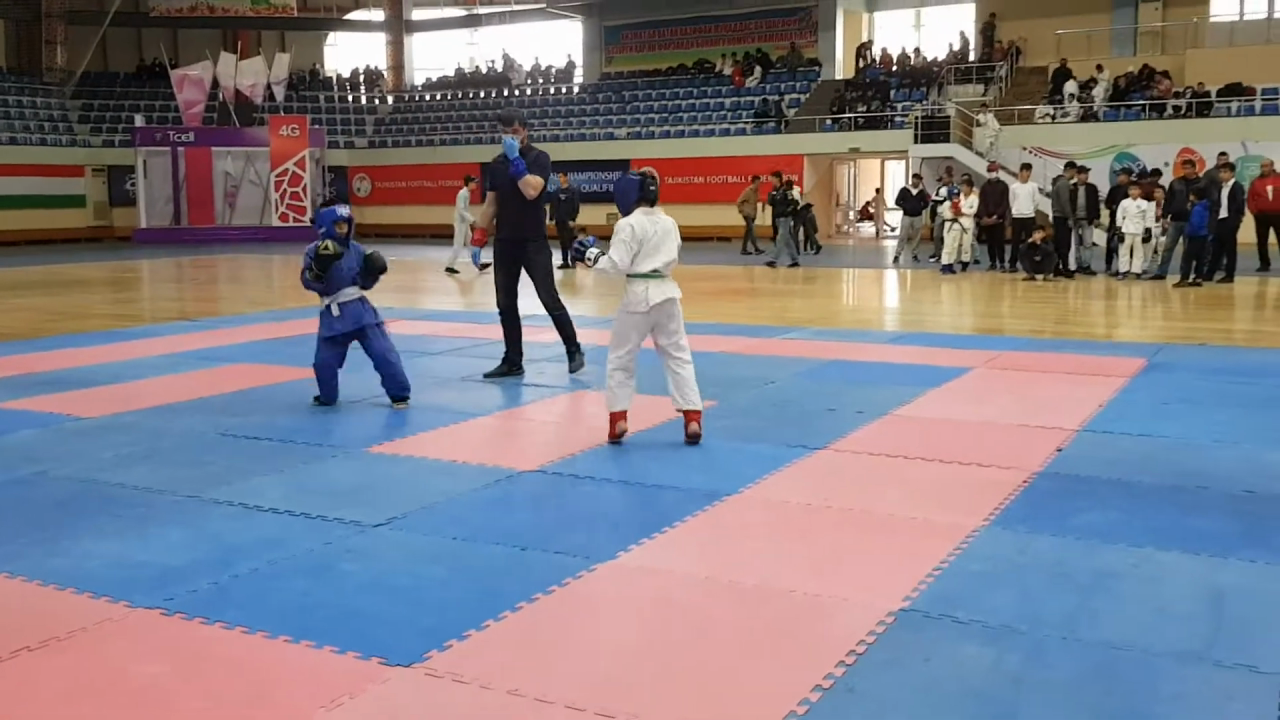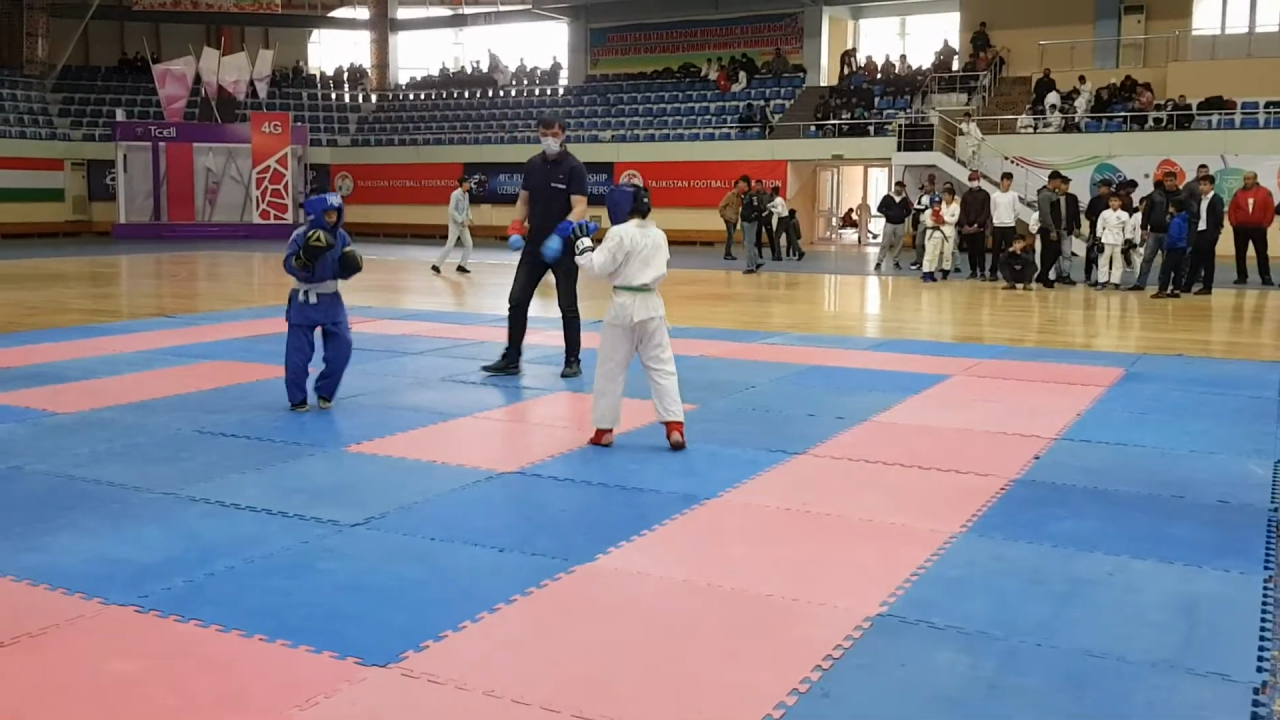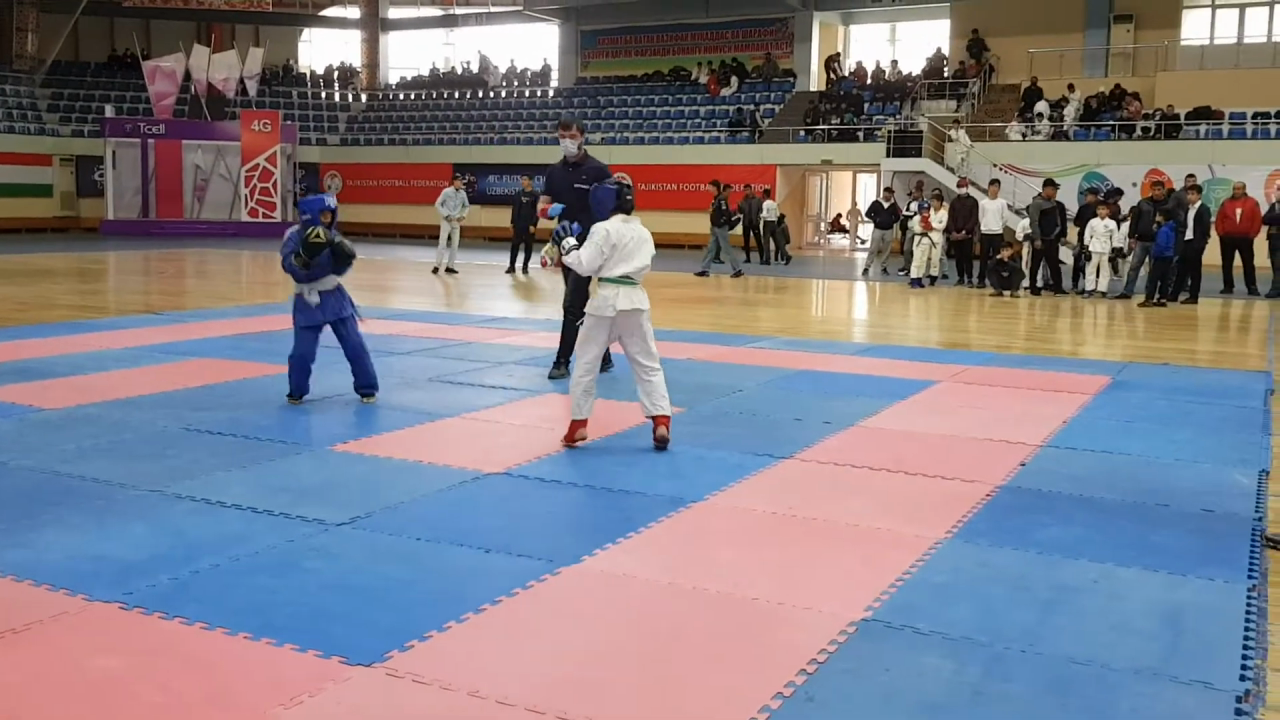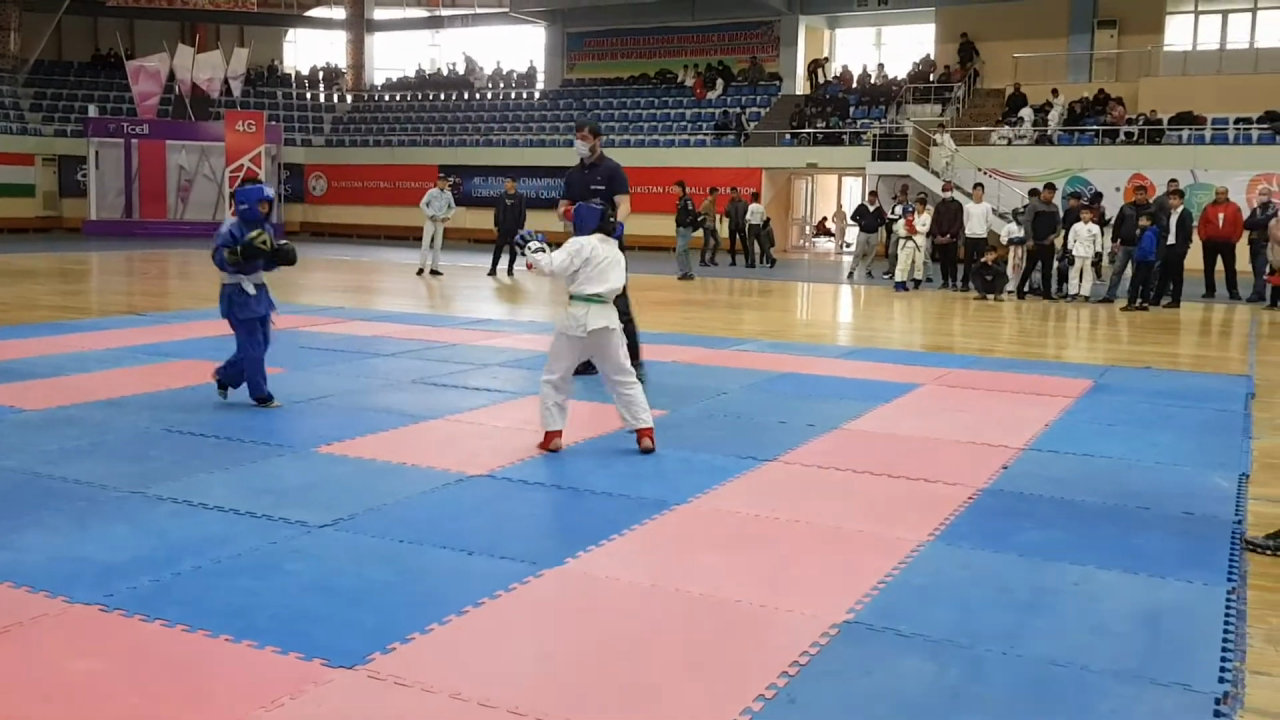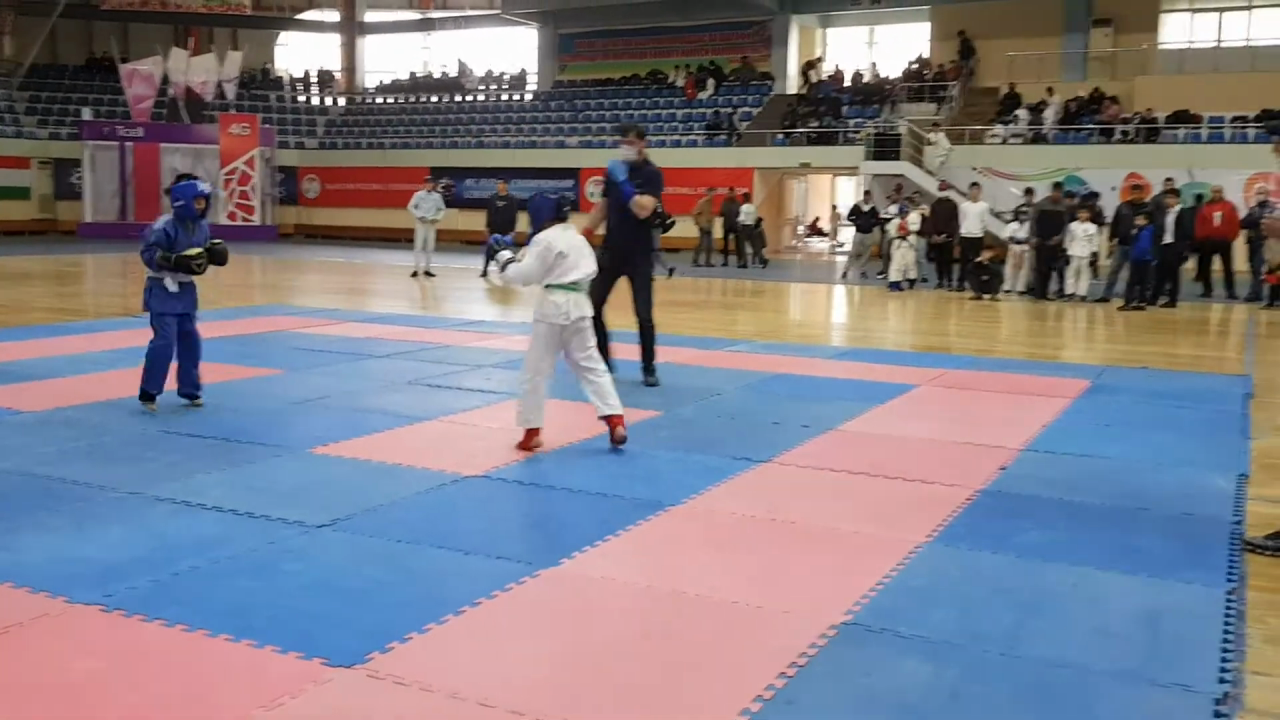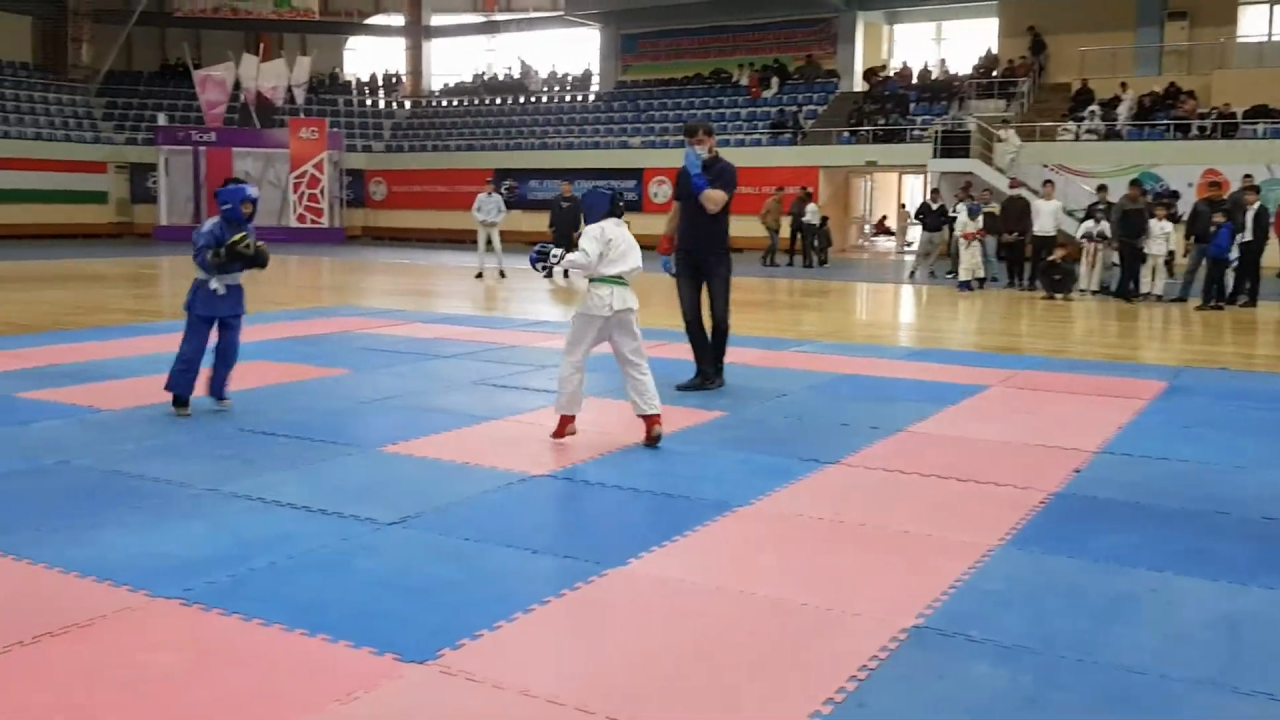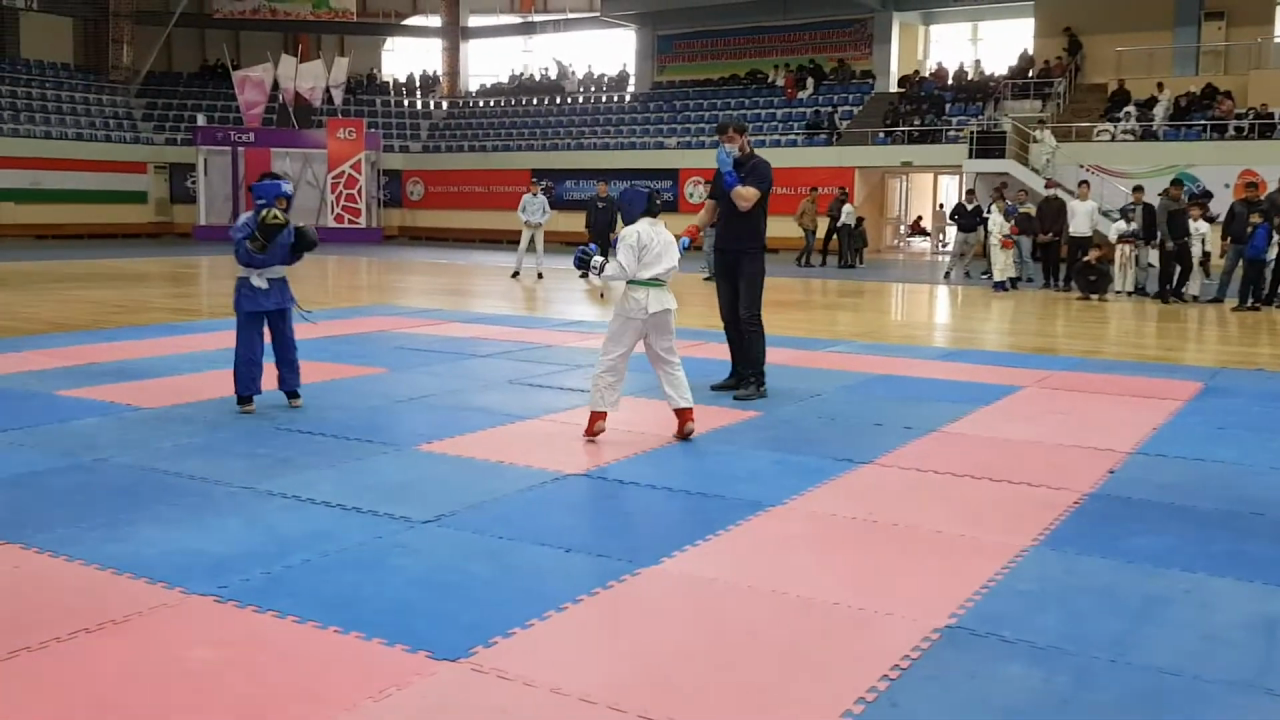
dt=0.4s
person 1, frame 1
left shoulder: (539, 158)
right shoulder: (497, 164)
left elbow: (531, 191)
right elbow: (490, 204)
left wrist: (514, 158)
right wrist: (478, 240)
left hip: (533, 242)
right hip: (504, 243)
left knee: (549, 300)
right knee: (505, 305)
left ankle: (575, 351)
right ankle: (512, 361)
person 1, frame 2
left shoulder: (574, 167)
right shoulder: (532, 165)
left elbow: (580, 209)
right elbow: (524, 201)
left wrist: (559, 236)
right wrist: (515, 230)
left hip: (563, 246)
right hip: (534, 244)
left knee: (567, 306)
right knee: (517, 300)
left ankle: (573, 361)
right ankle: (511, 359)
person 1, frame 3
left shoulder: (598, 170)
right shoulder: (554, 171)
right elbow: (541, 205)
right wrist: (549, 210)
left knee: (572, 305)
right knee: (577, 307)
left ankle: (562, 361)
right ankle: (602, 356)
person 1, frame 4
left shoulder: (612, 170)
right shoulder: (573, 174)
left elbow: (624, 207)
right elbow: (562, 210)
left wrist: (614, 229)
right wrist: (571, 212)
left knee: (619, 306)
left ankle: (635, 362)
right ankle: (588, 360)
person 1, frame 5
left shoulder: (652, 174)
right shoulder: (614, 171)
left elbow: (643, 210)
right elbow: (601, 208)
left wrist: (622, 182)
left hip: (639, 254)
right hip: (610, 250)
left knee: (643, 314)
right knee: (592, 305)
left ankle: (649, 368)
right ankle: (601, 361)
person 1, frame 6
left shoulder: (725, 170)
right shoulder: (684, 172)
left elbow: (713, 205)
left wrist: (697, 175)
right wrist: (666, 248)
left hip: (716, 254)
right hip: (686, 254)
left knee: (719, 316)
right knee: (690, 316)
left ankle: (716, 367)
right ankle: (705, 374)
person 1, frame 7
left shoulder: (759, 167)
right shoulder: (721, 171)
left elbow: (745, 202)
right elbow: (709, 209)
left wrist: (728, 172)
right wrist: (688, 235)
left hip: (749, 253)
right hip: (723, 252)
left knee: (749, 316)
right knee: (729, 317)
left ankle: (757, 381)
right ankle: (740, 374)
person 2, frame 1
left shoulder: (628, 225)
right shoulder: (670, 223)
left elbow: (617, 264)
left wrist: (591, 255)
left hip: (637, 295)
right hip: (666, 293)
left knee: (620, 358)
right knee: (679, 356)
left ankle: (618, 418)
right ankle: (693, 418)
person 2, frame 2
left shoulder: (619, 234)
right shoulder: (659, 236)
left elbow: (598, 267)
left wrist: (583, 245)
left hip: (624, 307)
right hip: (651, 306)
left knee: (610, 371)
right knee: (662, 369)
left ankle: (604, 430)
right ankle: (674, 428)
person 2, frame 3
left shoulder: (604, 230)
right shoulder: (643, 232)
left elbow: (584, 266)
left wrist: (567, 245)
left hip: (607, 300)
right hip: (636, 300)
left knee: (587, 362)
right knee: (647, 363)
left ankle: (578, 424)
right ankle: (661, 422)
person 2, frame 4
left shoulder: (580, 245)
right shoulder: (616, 253)
left elbow: (551, 266)
left wrist: (533, 247)
left hip: (578, 317)
right hip: (606, 318)
left knee: (554, 377)
right knee: (624, 378)
left ankle: (553, 435)
right ankle: (645, 434)
person 2, frame 5
left shoulder: (545, 239)
right shoulder: (578, 239)
left elbow: (524, 275)
left wrist: (505, 259)
left hip: (553, 306)
right hip: (579, 306)
left knee: (536, 370)
right knee: (592, 367)
left ankle: (532, 431)
right ankle: (616, 422)
person 2, frame 6
left shoulder: (596, 230)
right shoulder: (628, 236)
left elbow: (586, 259)
right elbow: (630, 267)
left wrist: (557, 256)
left hip: (598, 299)
right hip: (624, 300)
left knee: (573, 359)
right knee: (635, 362)
left ankle: (567, 420)
right ankle: (653, 421)
person 2, frame 7
left shoulder: (632, 232)
right shoulder: (667, 235)
left elbow: (623, 271)
left wrist: (595, 263)
left hip: (635, 301)
right hip: (662, 300)
left knee: (611, 358)
right knee: (668, 360)
left ankle: (598, 417)
right ankle: (685, 417)
person 3, frame 1
left shoulder: (356, 249)
right shoulder: (314, 251)
left elbow: (364, 282)
right elbow: (309, 282)
left wrist: (373, 272)
right wrist: (319, 266)
left hip: (360, 309)
right hip: (333, 314)
left knee: (383, 352)
right knee: (324, 361)
left ankle: (400, 394)
right ankle: (327, 396)
person 3, frame 2
left shoulder: (340, 236)
right shoulder: (301, 236)
left elbow: (344, 272)
right elbow: (291, 267)
left wrist: (351, 265)
right wrist: (306, 255)
left hip: (330, 300)
right hip: (304, 301)
left knee: (341, 348)
right knee: (298, 352)
left ankle: (325, 392)
right ankle: (298, 398)
person 3, frame 3
left shoulder: (331, 235)
right shoulder: (294, 236)
left elbow: (338, 269)
right elbow: (290, 267)
left wrist: (344, 257)
right wrist: (307, 253)
left hip: (335, 296)
right hip: (309, 302)
left knee: (354, 343)
right knee: (303, 350)
left ankle: (366, 388)
right ankle: (296, 391)
person 3, frame 4
left shoulder: (264, 228)
right shoulder: (231, 228)
right elbow: (220, 259)
left wrist: (279, 256)
right wrist: (244, 252)
left hip: (258, 291)
right hip: (237, 294)
left knee: (260, 343)
right knee: (252, 345)
left ankle: (225, 376)
right ankle: (260, 395)
person 3, frame 5
left shoulder: (201, 226)
right shoulder: (164, 226)
right elbow: (148, 256)
left wrist: (212, 256)
right wrist: (175, 261)
left hip: (185, 290)
right hip: (162, 290)
left knee: (191, 342)
right knee: (164, 340)
left ankle: (189, 390)
right ankle: (149, 391)
person 3, frame 6
left shoulder: (247, 229)
right shoulder: (212, 228)
right elbow: (202, 259)
left wrist: (255, 258)
right wrist: (226, 254)
left hip: (232, 294)
right hip: (207, 293)
left knee: (229, 346)
right knee: (194, 345)
left ankle: (217, 390)
right ankle: (180, 395)
person 3, frame 7
left shoulder: (286, 225)
right shoulder: (246, 223)
right elbow: (243, 255)
left wrist: (300, 246)
right wrist: (262, 236)
left hip: (279, 287)
right hip: (251, 289)
left knee: (285, 342)
right knee: (248, 344)
left ankle: (290, 388)
right ankle: (245, 394)
